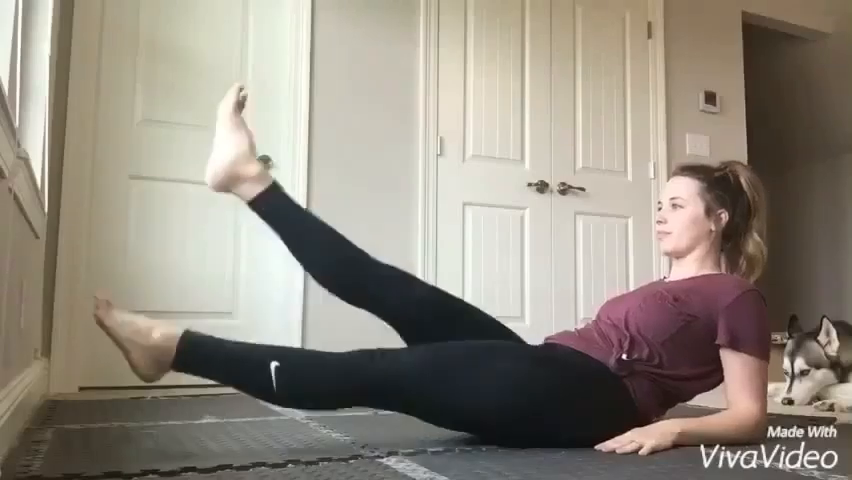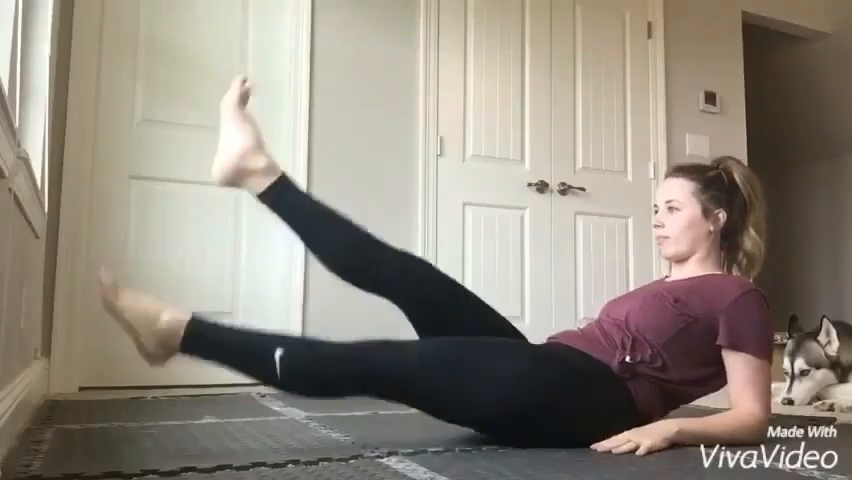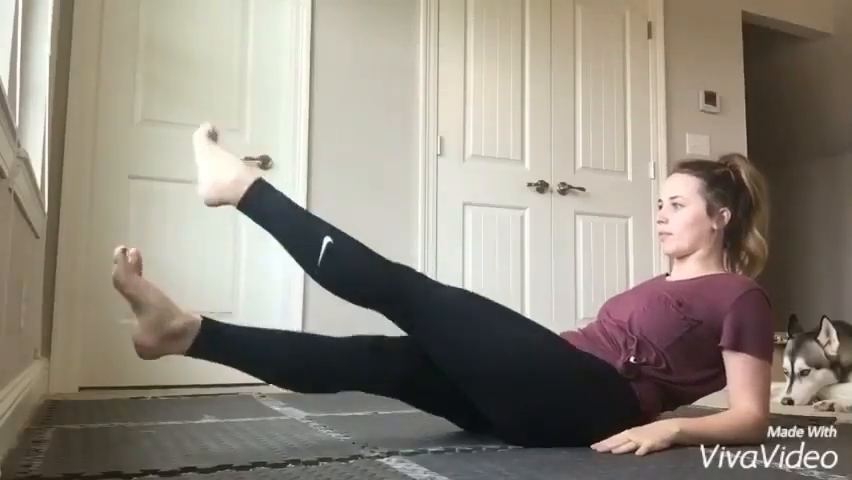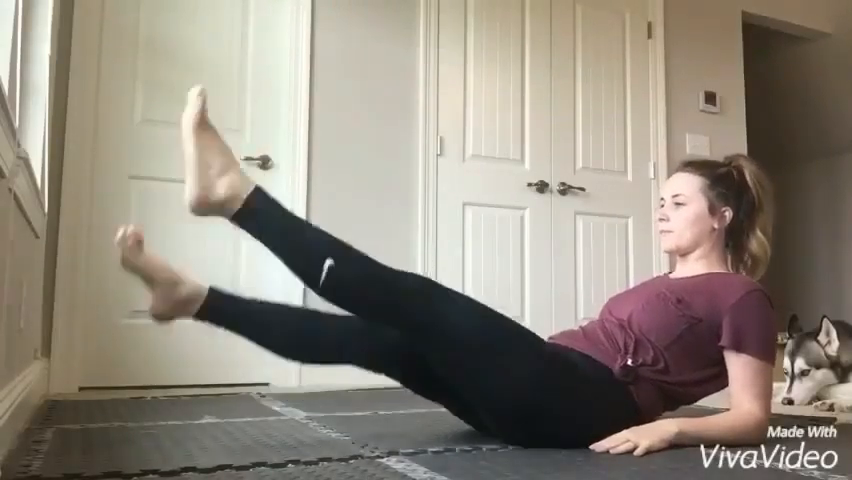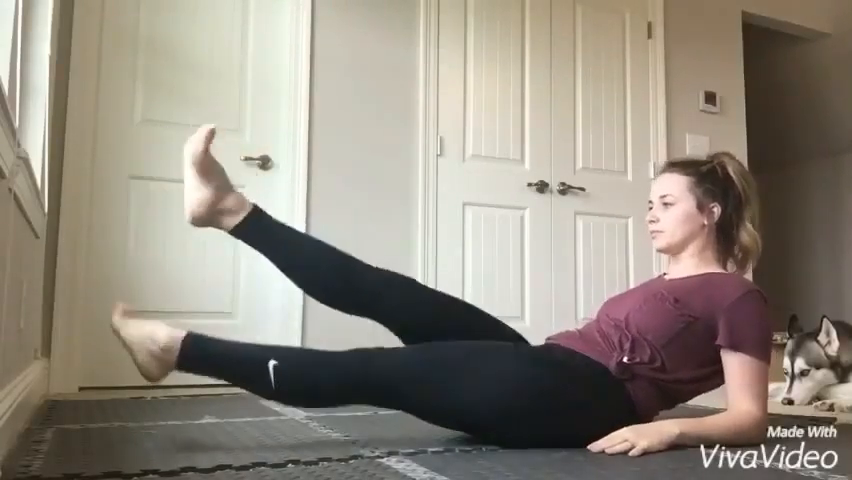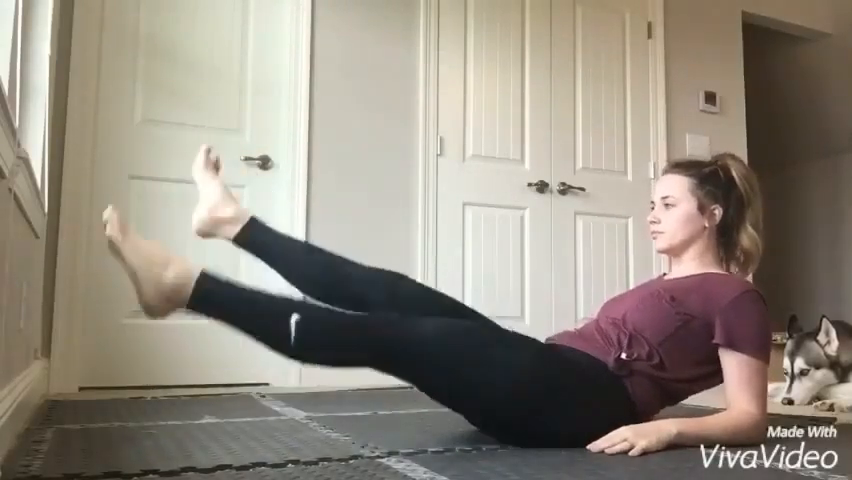
dt=0.4s
person 1, frame 1
left shoulder: (734, 297)
right shoulder: (668, 291)
left elbow: (747, 415)
left wrist: (669, 425)
left hip: (583, 404)
right hip: (548, 385)
left knee: (372, 374)
right knee: (397, 293)
left ankle: (174, 347)
person 1, frame 2
left shoulder: (736, 299)
right shoulder: (666, 289)
left elbow: (750, 418)
left wrist: (669, 426)
left hip: (583, 404)
right hip: (545, 389)
left knee: (375, 363)
right knee: (412, 279)
left ankle: (183, 331)
right ankle: (258, 173)
person 1, frame 3
left shoulder: (738, 299)
right shoulder: (665, 287)
left elbow: (750, 417)
left wrist: (670, 426)
left hip: (586, 405)
right hip: (545, 397)
left knee: (407, 292)
right knee: (375, 359)
left ankle: (245, 187)
right ankle: (187, 330)
person 1, frame 4
left shoulder: (740, 298)
right shoulder: (670, 284)
left elbow: (751, 418)
left wrist: (670, 426)
left hip: (583, 406)
right hip: (546, 392)
left knee: (410, 299)
right knee: (377, 333)
left ankle: (237, 194)
right ankle: (192, 297)
person 1, frame 5
left shoulder: (735, 298)
right shoulder: (666, 286)
left elbow: (750, 417)
left wrist: (670, 428)
left hip: (583, 405)
right hip: (546, 386)
left knee: (370, 370)
right knee: (392, 296)
left ankle: (181, 348)
right ankle: (234, 211)
person 1, frame 6
left shoulder: (735, 298)
right shoulder: (664, 286)
left elbow: (750, 417)
left wrist: (666, 427)
left hip: (584, 405)
right hip: (544, 394)
left knee: (390, 335)
right knee: (395, 296)
left ankle: (188, 284)
right ankle: (235, 221)
